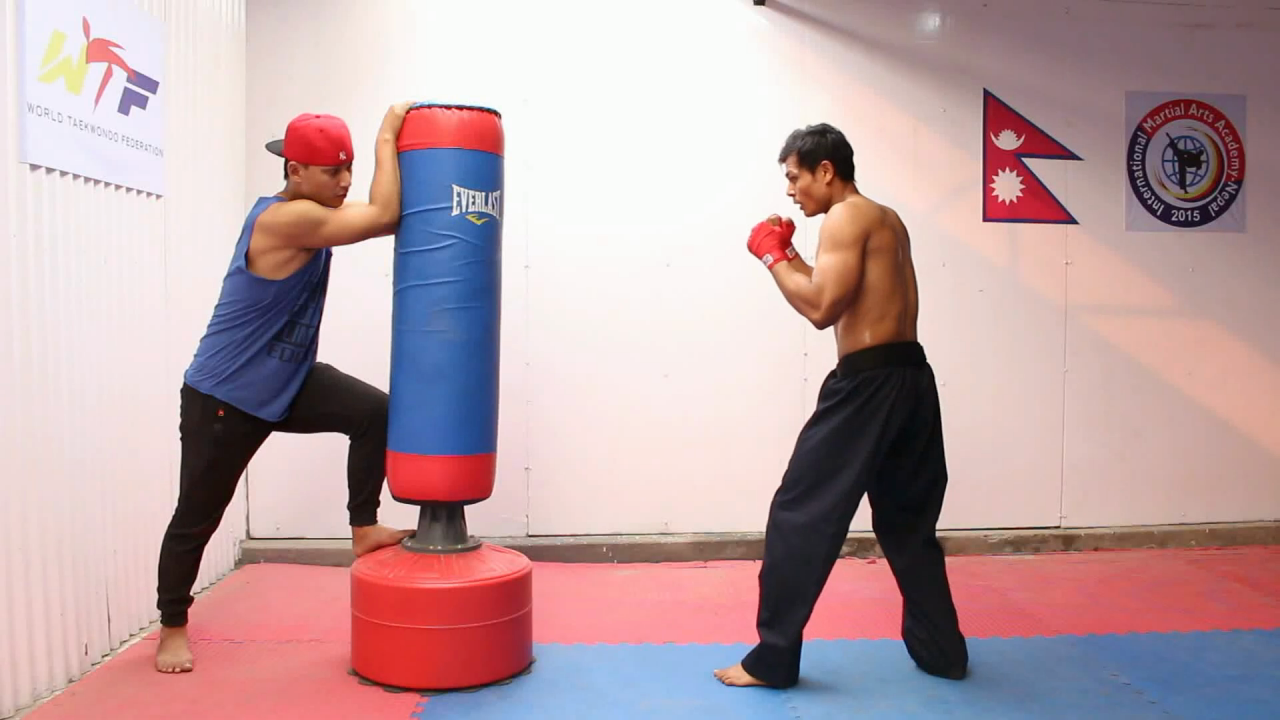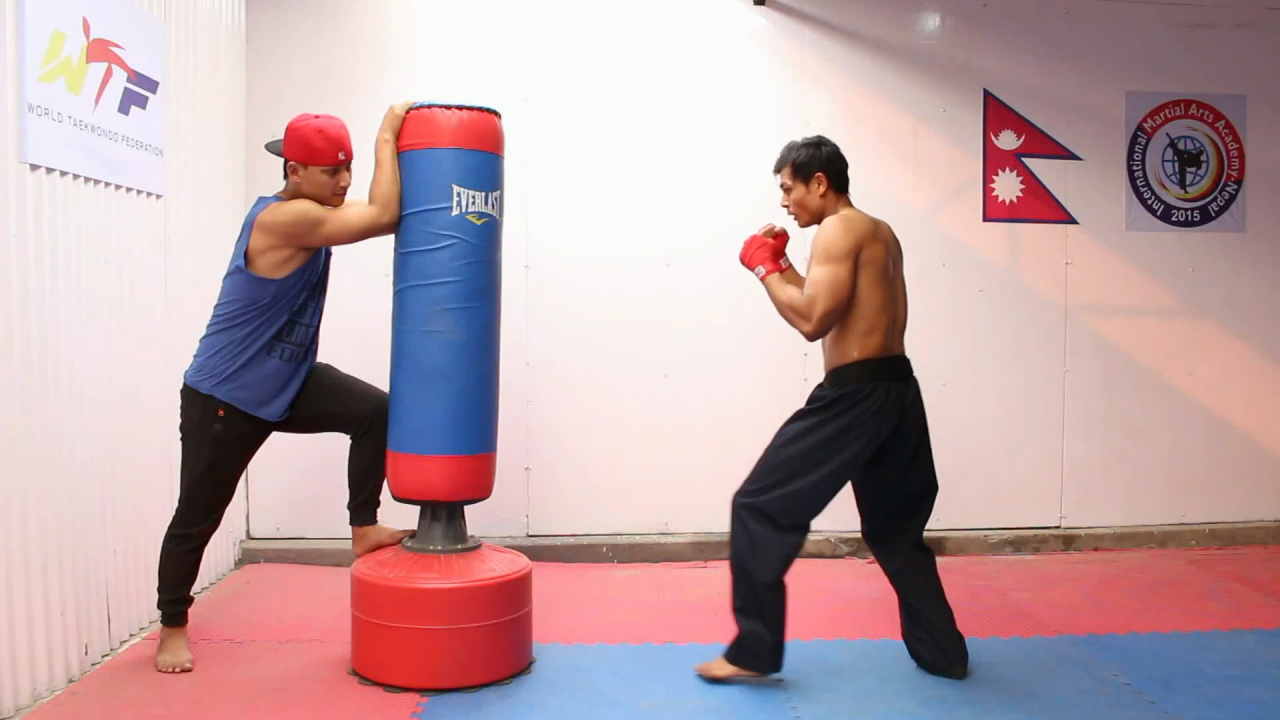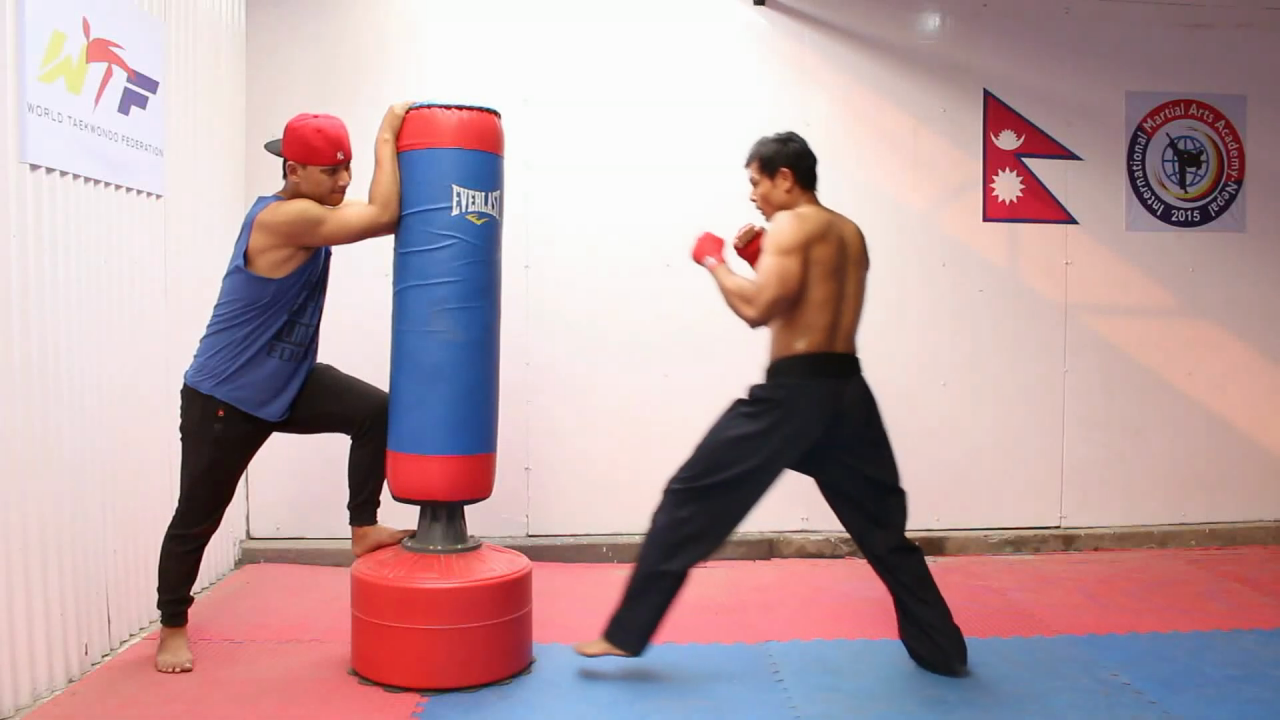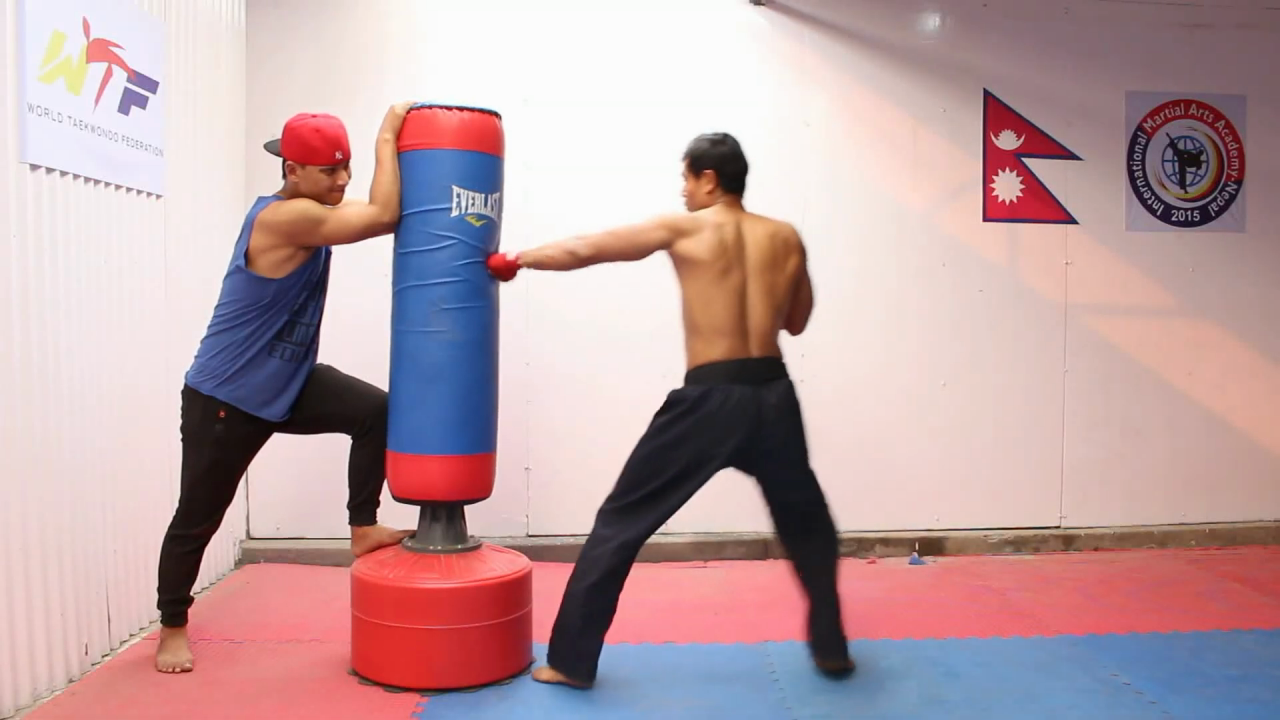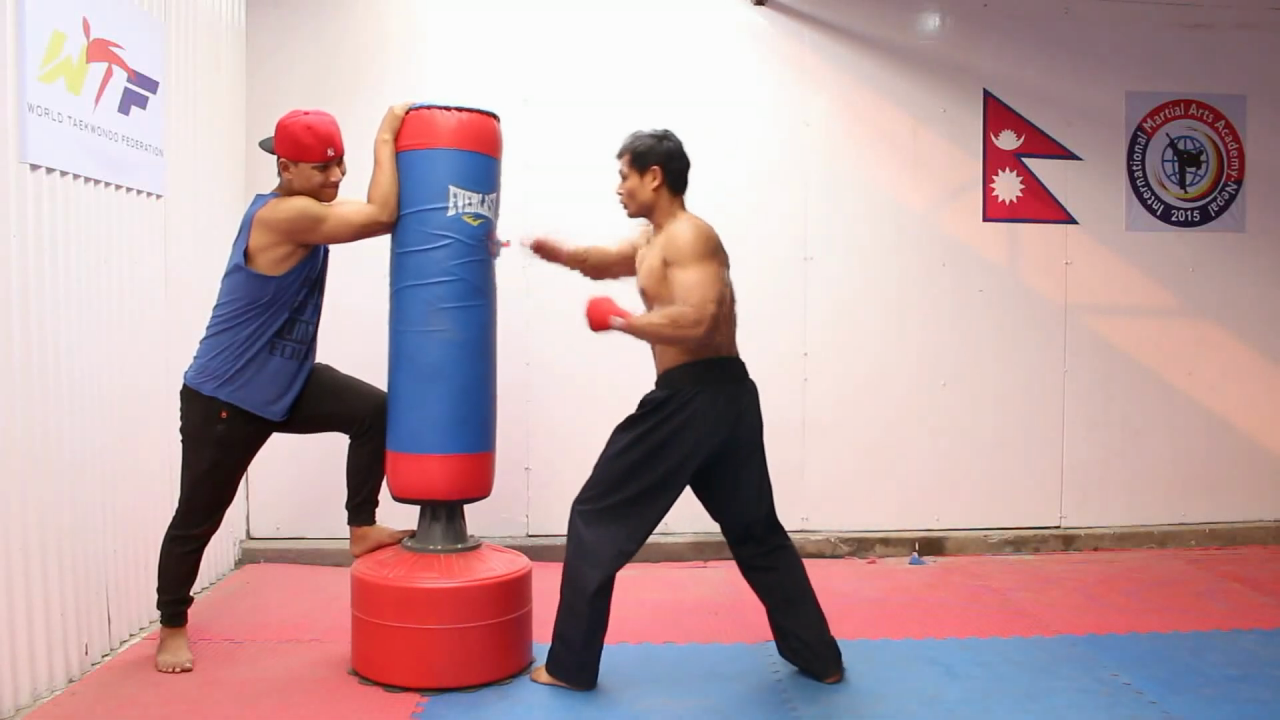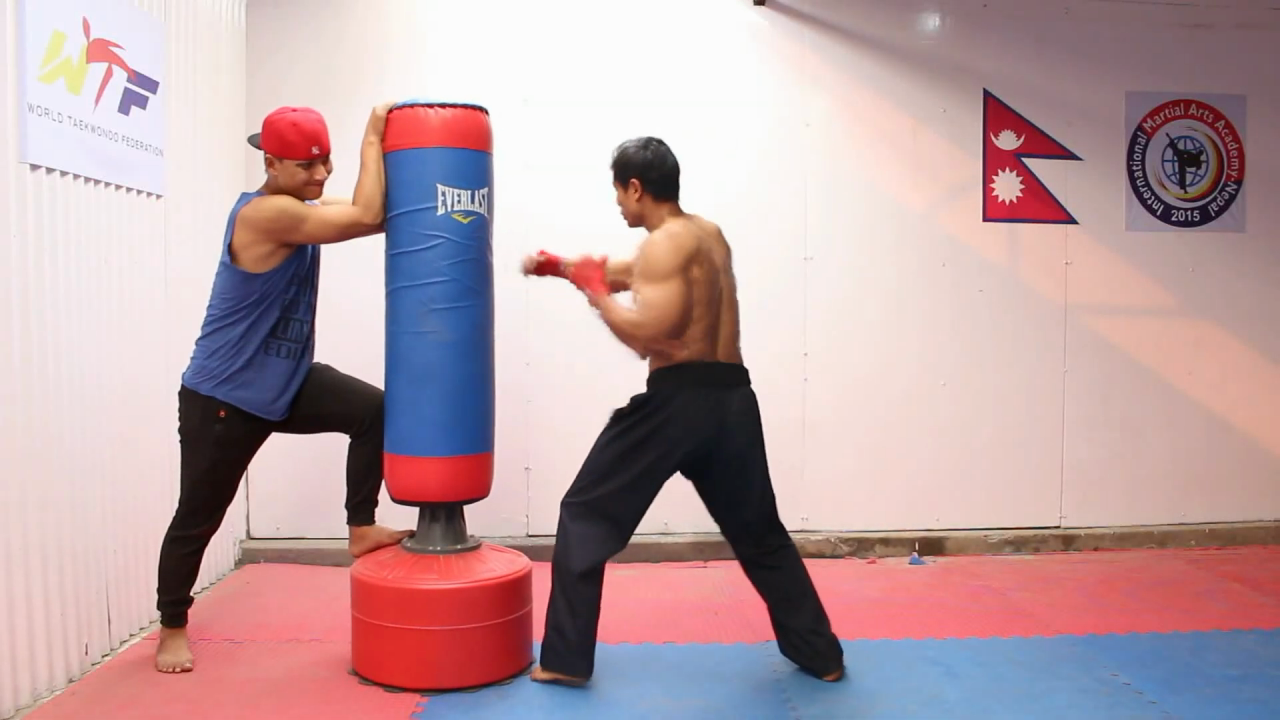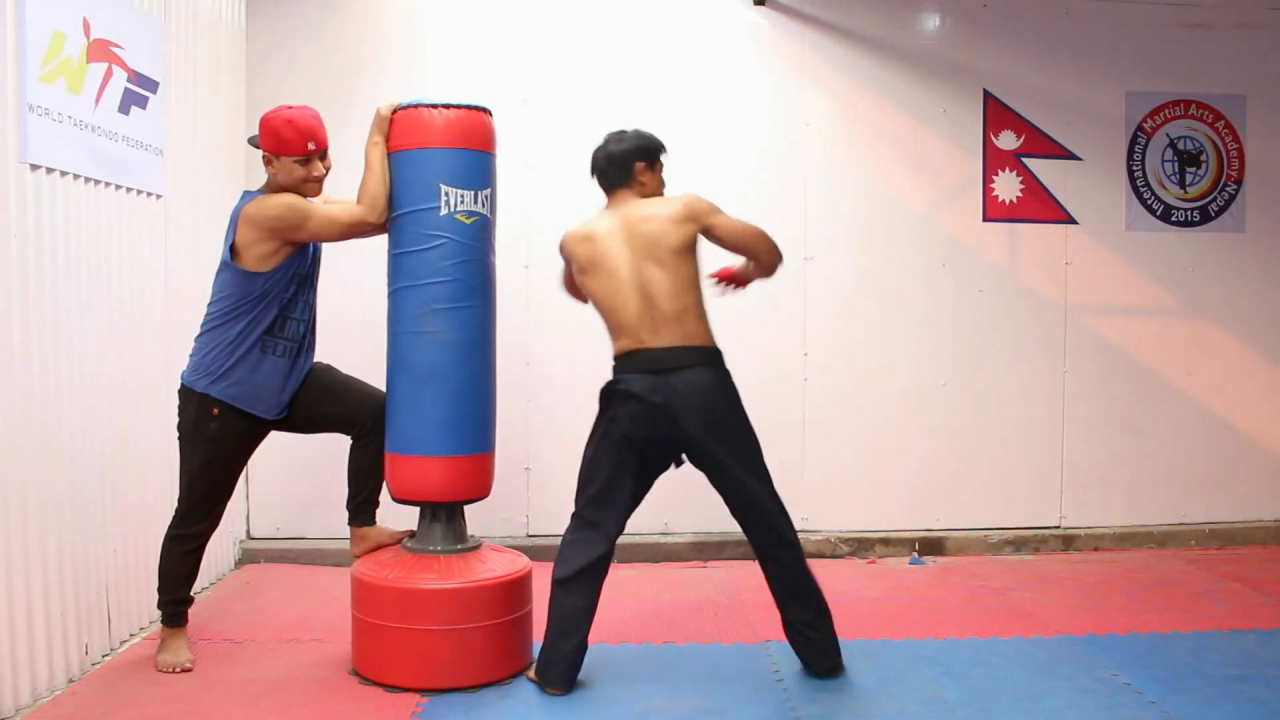
dt=0.7s
person 1, frame 1
left shoulder: (314, 213)
right shoulder: (284, 219)
left elbow: (386, 217)
right elbow: (381, 216)
right wrist: (388, 135)
left hip: (288, 381)
right hip: (223, 396)
left knee: (376, 412)
right knee: (198, 516)
left ankle: (363, 529)
right ankle: (172, 627)
person 1, frame 2
left shoulder: (315, 212)
right shoulder: (283, 219)
left elbow: (382, 215)
right elbow: (381, 217)
right wrist: (387, 136)
left hip: (289, 381)
right hip: (224, 395)
left knee: (375, 412)
right knee: (198, 516)
left ankle: (363, 529)
right ankle: (172, 628)
person 1, frame 3
left shoulder: (313, 211)
right shoulder: (281, 218)
left elbow: (382, 216)
right elbow: (380, 216)
right wrist: (387, 135)
left hip: (288, 383)
right hip: (223, 395)
left knee: (376, 412)
right knee: (198, 517)
left ankle: (363, 529)
right ankle: (173, 628)
person 1, frame 4
left shoulder: (314, 210)
right shoulder: (283, 218)
left elbow: (382, 215)
right elbow: (382, 217)
right wrist: (388, 136)
left hip: (289, 382)
right hip: (225, 396)
left knee: (376, 411)
right knee: (199, 517)
left ankle: (362, 529)
right ankle: (172, 628)
person 1, frame 5
left shoulder: (311, 210)
right shoulder: (281, 215)
left elbow: (380, 216)
right elbow: (379, 216)
right wrist: (386, 137)
left hip: (288, 383)
right hip: (223, 396)
left knee: (374, 411)
right knee: (198, 517)
left ankle: (361, 529)
right ankle: (172, 628)
person 1, frame 6
left shoulder: (303, 208)
right shoulder: (264, 214)
left elbow: (374, 217)
right elbow: (364, 217)
right wrist: (372, 140)
left hip: (286, 382)
right hip: (222, 396)
left knee: (373, 410)
right knee: (198, 517)
left ankle: (360, 529)
right ankle: (173, 629)
person 1, frame 7
left shoulder: (304, 205)
right shoulder: (268, 212)
left elbow: (375, 216)
right elbow: (369, 217)
right wrist: (376, 139)
left hip: (287, 381)
right hip: (220, 394)
left knee: (374, 412)
right knee: (197, 517)
left ankle: (362, 530)
right ankle: (173, 628)
person 2, frame 1
left shoulder: (846, 217)
right shoulder: (887, 219)
left elbow: (821, 309)
left wrist: (772, 257)
right wrist: (790, 254)
left hip: (870, 383)
right hip: (909, 380)
left knee: (800, 514)
right knee: (908, 522)
left ankle: (773, 659)
right ankle: (941, 650)
person 2, frame 2
left shoulder: (838, 230)
right shoulder: (881, 233)
left elbow: (813, 321)
left wrist: (763, 269)
right wrist: (781, 266)
left hip: (855, 396)
right hip: (896, 392)
left knee: (760, 508)
right knee: (897, 529)
left ankle: (755, 649)
right ankle: (942, 651)
person 2, frame 3
left shoulder: (791, 225)
right shoulder: (851, 233)
left elbow: (756, 309)
left wrist: (713, 260)
right wrist: (761, 258)
left hip: (793, 392)
right hip: (847, 392)
left knee: (691, 501)
right knee: (882, 524)
left ankle: (627, 633)
right ankle: (941, 649)
person 2, frame 4
left shoulder: (682, 228)
right shoulder: (785, 237)
left elbow: (585, 250)
left wrist: (516, 259)
left hip: (710, 399)
right hip: (772, 395)
left knee: (622, 521)
right knee: (805, 519)
left ankle: (571, 659)
right ankle: (830, 647)
person 2, frame 5
left shoulder: (687, 236)
right shoulder: (653, 239)
left elbow: (695, 325)
right elbow: (601, 264)
left wrist: (621, 320)
right wrist: (542, 245)
left hip: (691, 400)
right hip: (727, 397)
left knee: (597, 519)
right knee: (758, 532)
left ankle: (571, 666)
right ankle: (821, 658)
person 2, frame 6
left shoulder: (665, 244)
right shoulder: (706, 233)
left elbow: (647, 335)
right elbow: (629, 272)
left wrist: (594, 290)
right wrist: (562, 265)
left hip: (677, 400)
right hip: (732, 399)
left knee: (585, 516)
right knee: (760, 534)
left ankle: (565, 659)
right ankle: (820, 655)
person 2, frame 7
left shoulder: (577, 240)
right shoulder: (682, 209)
right elbow: (768, 252)
right wrist: (746, 271)
left hip: (633, 390)
right hip: (700, 383)
left knee: (591, 529)
right knee: (766, 518)
left ankle: (556, 667)
right ankle: (820, 651)
